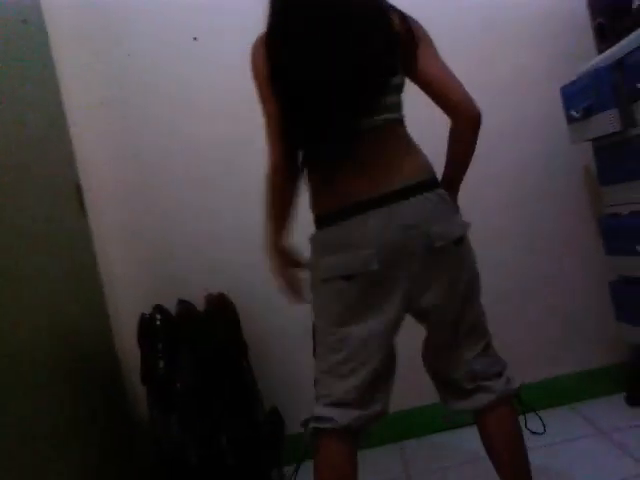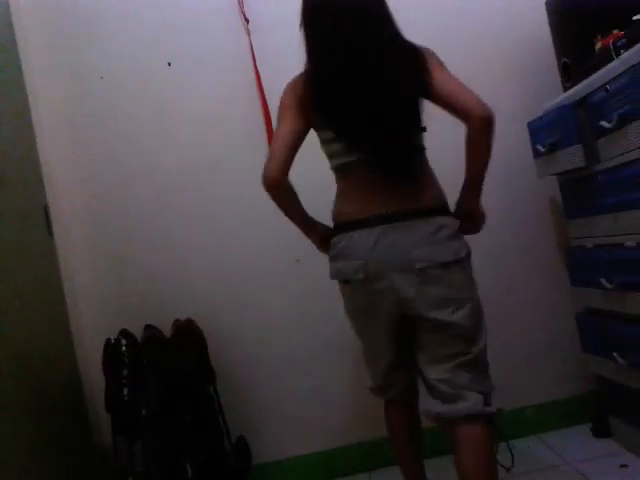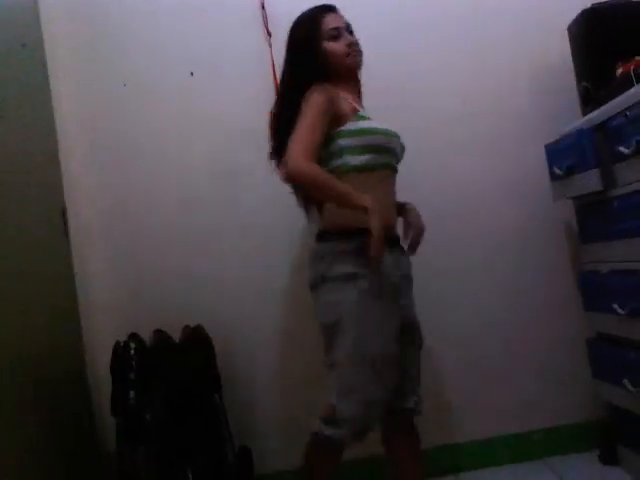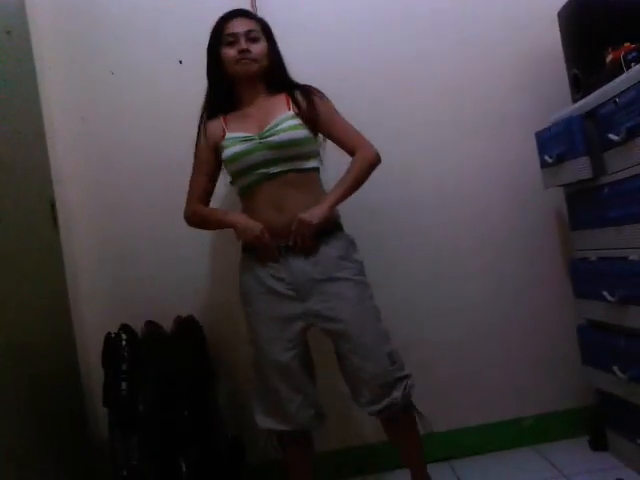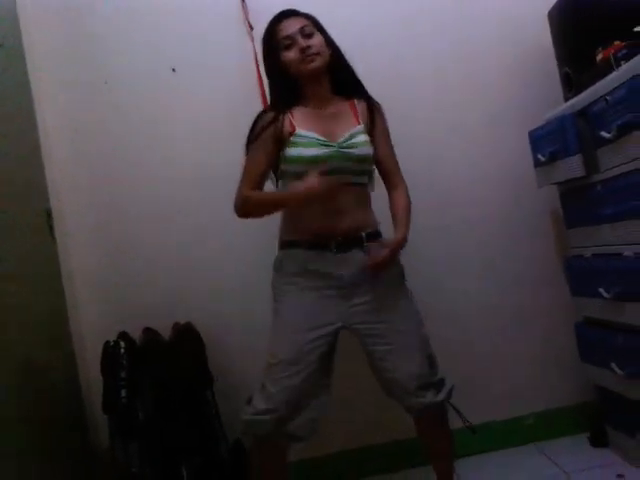
dt=0.7s
person 1, frame 1
left shoulder: (272, 47)
left elbow: (283, 164)
right elbow: (465, 112)
left wrist: (276, 241)
right wrist: (447, 193)
left hip: (345, 238)
right hip: (425, 215)
left knee: (341, 402)
right knee: (477, 373)
person 1, frame 2
left shoulder: (305, 88)
right shoulder: (412, 59)
left elbow: (274, 178)
right elbow: (480, 116)
left wrist: (318, 232)
right wrist: (469, 199)
left hip: (358, 250)
right hip: (427, 236)
left knee: (395, 386)
right knee: (465, 390)
person 1, frame 3
left shoulder: (348, 104)
right shoulder: (321, 95)
right elbow: (295, 166)
left wrist: (403, 207)
right wrist: (368, 207)
left hip: (377, 256)
right hip: (349, 261)
left knee: (399, 396)
right knee: (357, 402)
person 1, frame 4
left shoulder: (302, 99)
right shoulder: (214, 129)
left elbow: (367, 154)
right elbow: (193, 208)
left wrist: (325, 205)
right wrist: (235, 220)
left hip: (326, 255)
right hip: (264, 270)
left knee: (380, 372)
right knee: (285, 396)
person 1, frame 5
left shoulder: (365, 110)
right shoulder: (276, 122)
left elbow: (395, 182)
right elbow: (243, 202)
left wrist: (401, 233)
right wrist: (296, 193)
left hip: (370, 260)
right hip: (303, 269)
left knee: (419, 379)
right knee: (278, 399)
